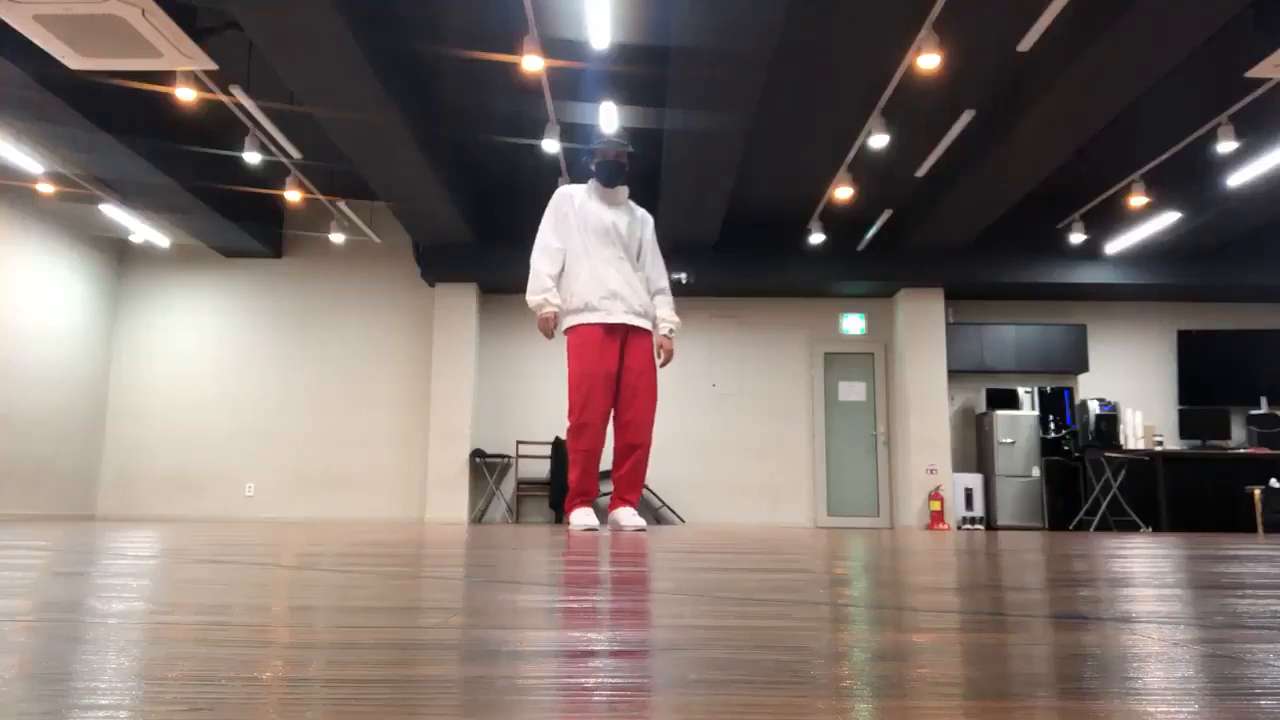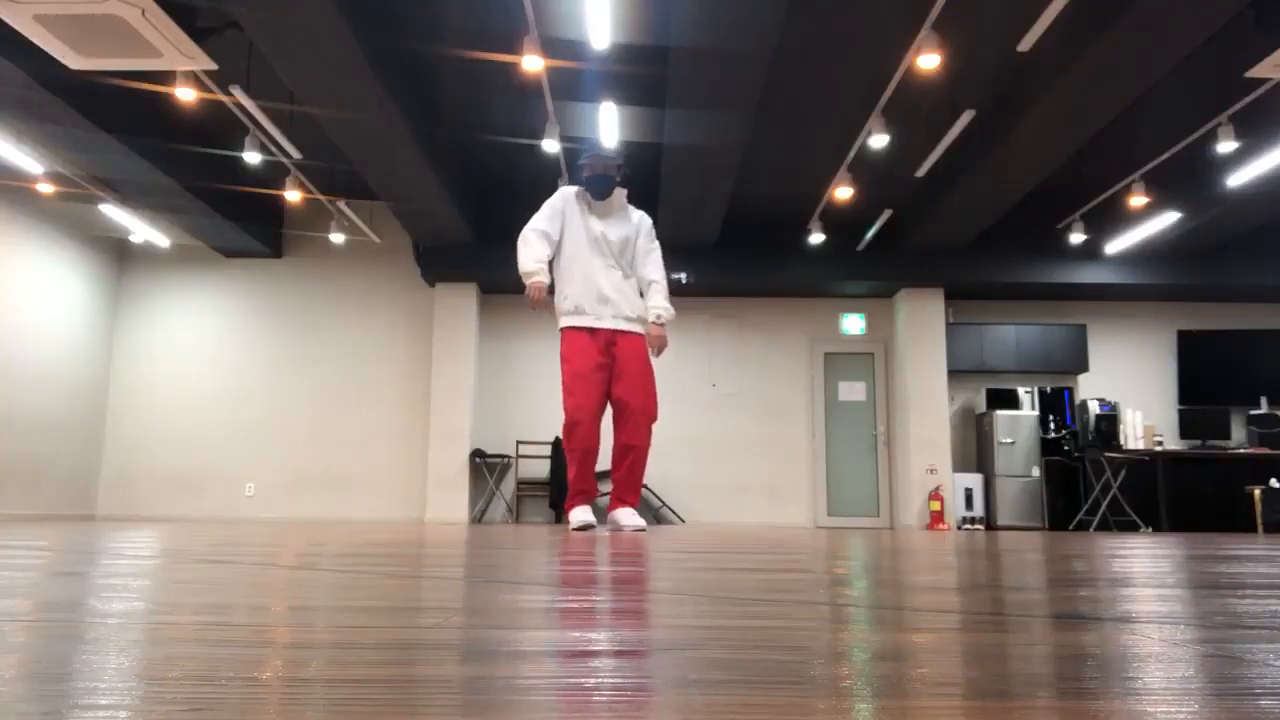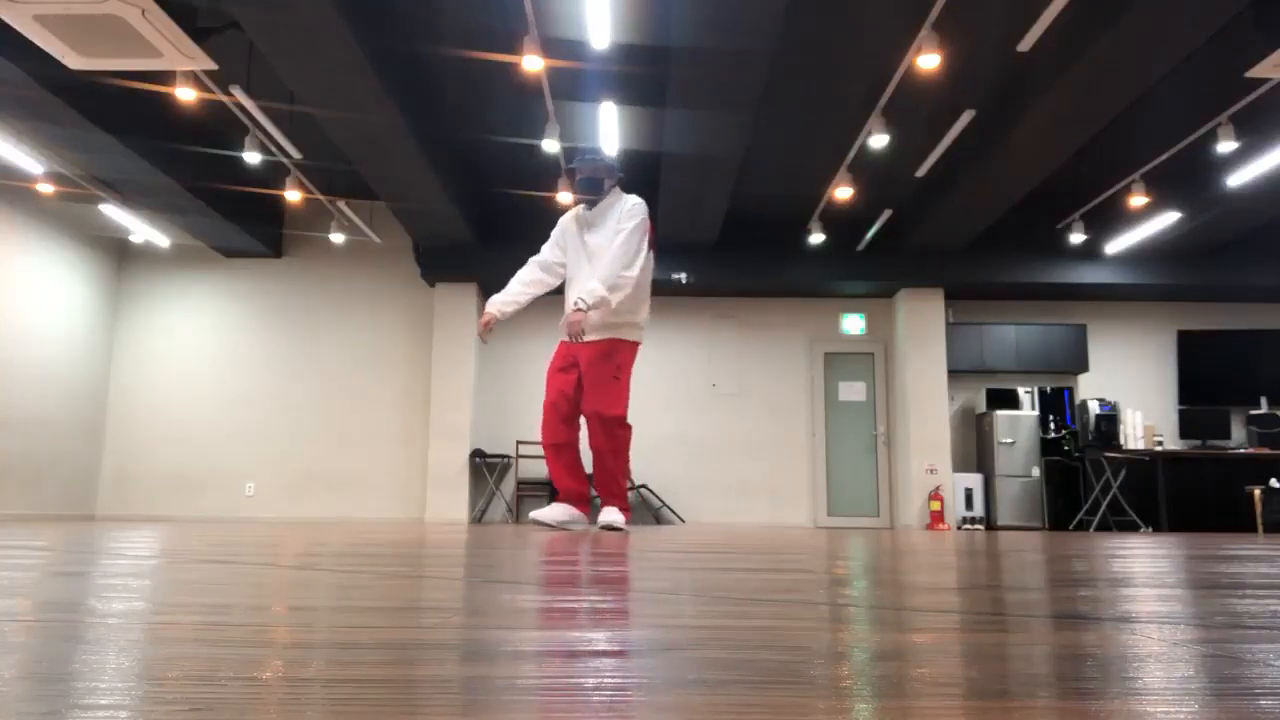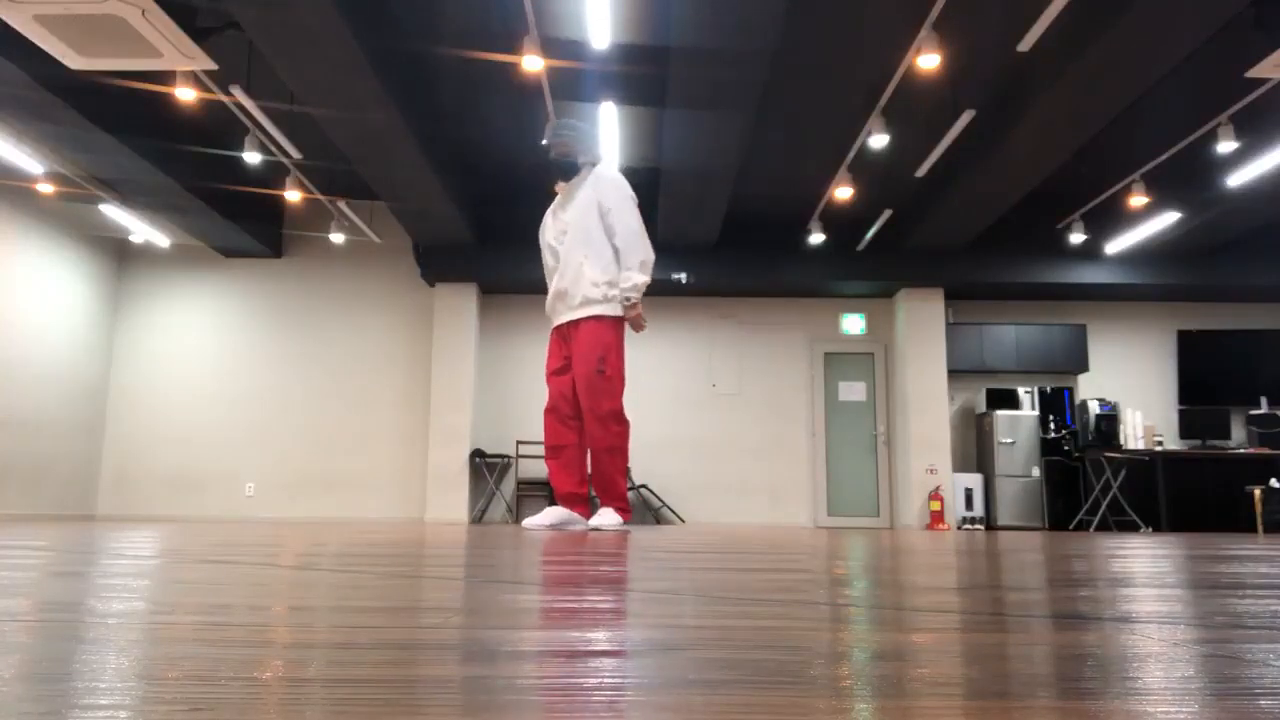
dt=1s
person 1, frame 1
left shoulder: (641, 217)
right shoulder: (568, 198)
left elbow: (656, 274)
right elbow: (547, 251)
left wrist: (665, 326)
right wrist: (546, 301)
left hip: (637, 323)
right hip: (588, 319)
left knee: (638, 416)
right knee: (587, 414)
left ankle: (624, 504)
right ankle: (580, 504)
person 1, frame 2
left shoulder: (638, 220)
right shoulder: (566, 201)
left elbow: (652, 271)
right elbow: (534, 236)
left wrist: (657, 317)
right wrist: (536, 272)
left hip: (629, 328)
right hip: (580, 326)
left knee: (638, 413)
right knee: (581, 413)
left ankle: (623, 504)
right ankle: (580, 502)
person 1, frame 3
left shoulder: (632, 209)
right shoulder: (570, 222)
left elbow: (617, 266)
right elbow: (541, 268)
left wrist: (583, 303)
right wrist: (498, 306)
left hip: (616, 332)
right hip: (573, 335)
left knee: (605, 415)
right knee: (556, 417)
left ankle: (614, 503)
right ankle: (571, 501)
person 1, frame 4
left shoulder: (605, 181)
right shoulder: (554, 210)
left elbow: (631, 238)
left wrist: (631, 296)
right wrist: (558, 311)
left hip: (599, 311)
right hip: (563, 318)
left knee: (601, 409)
right knee: (560, 412)
left ankle: (614, 506)
right ankle: (571, 504)
